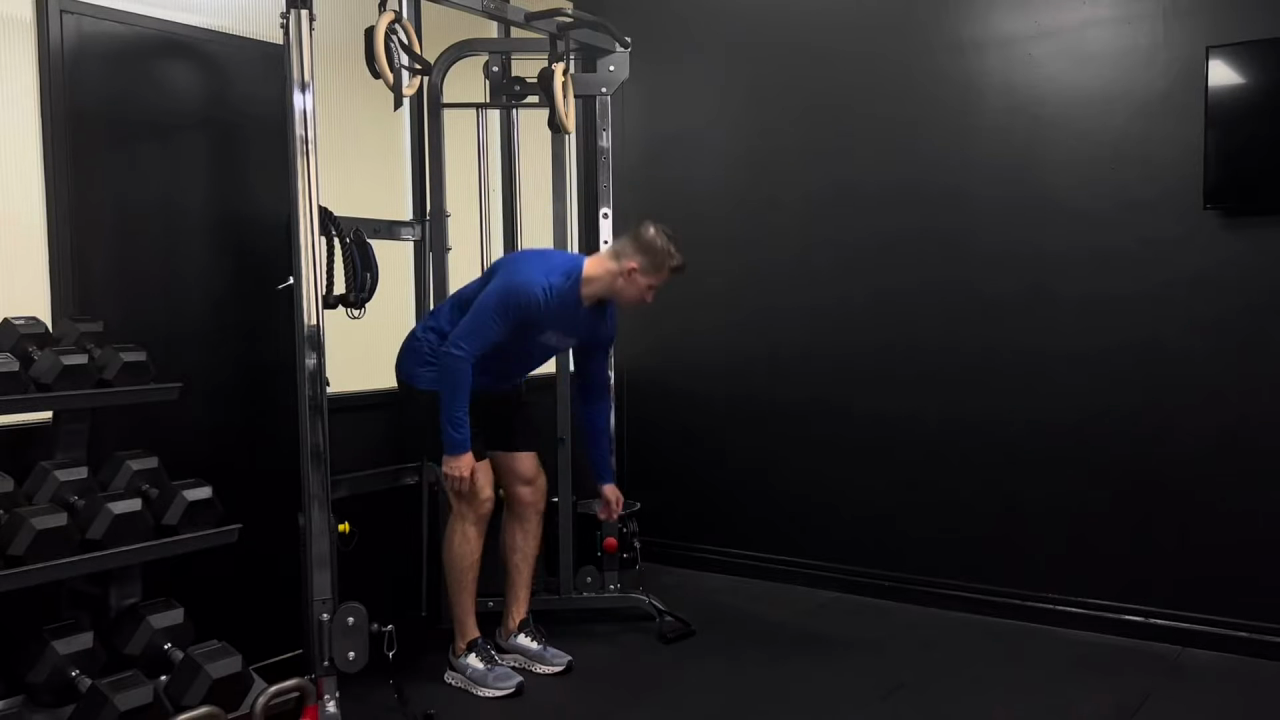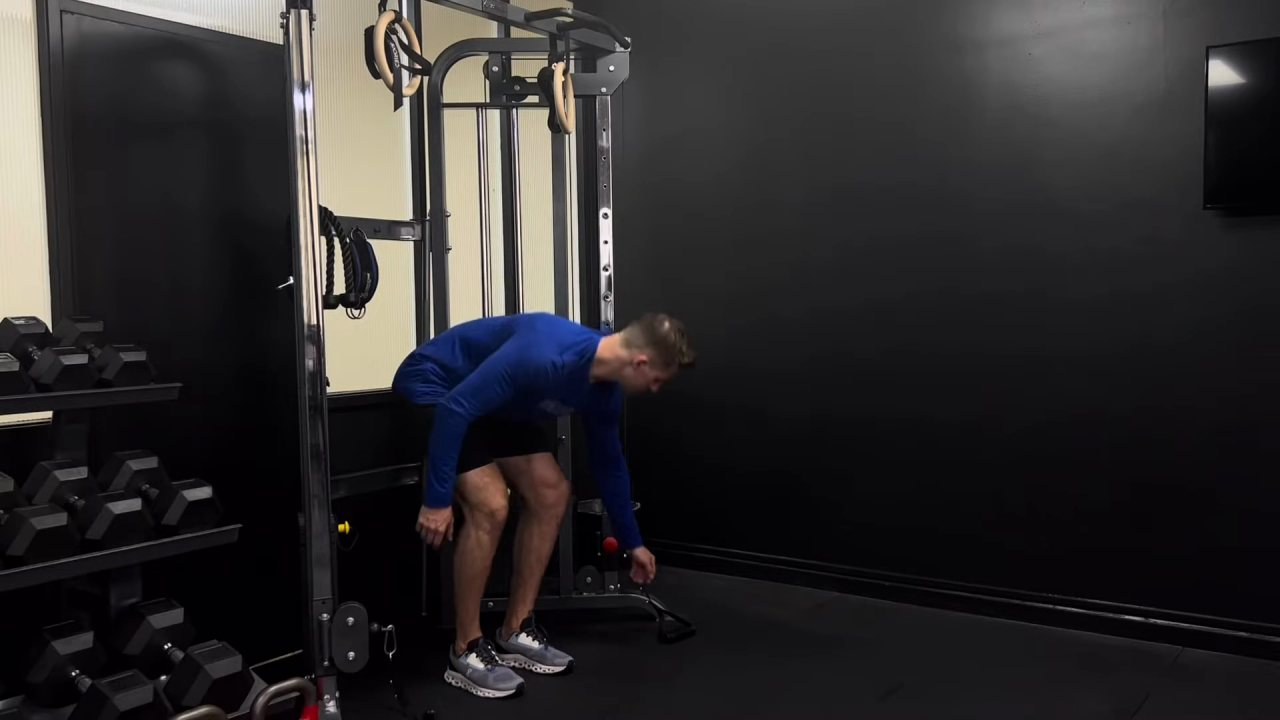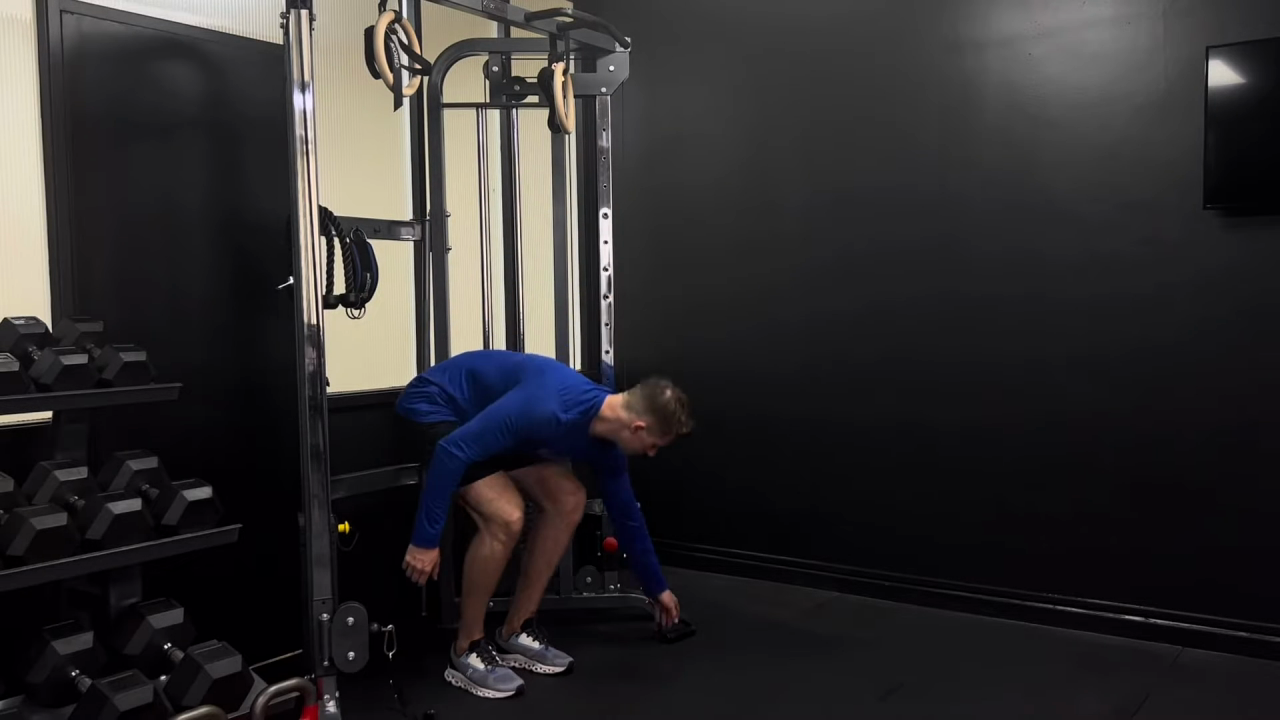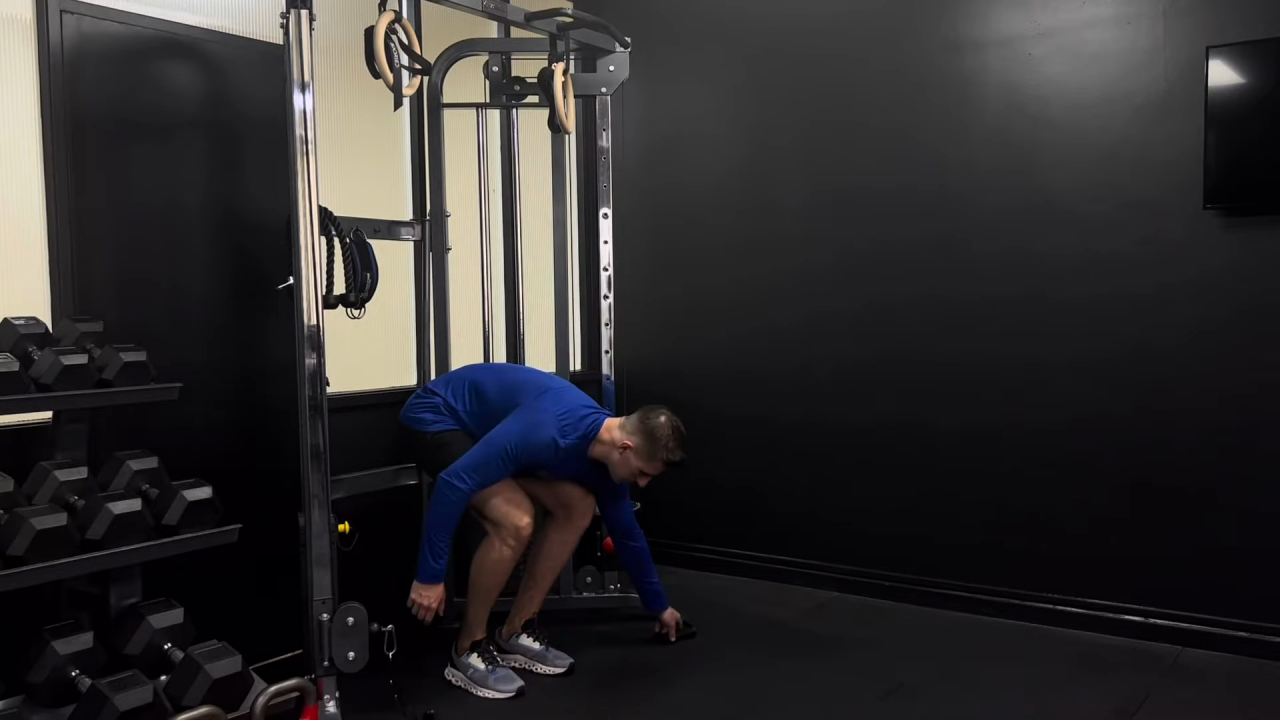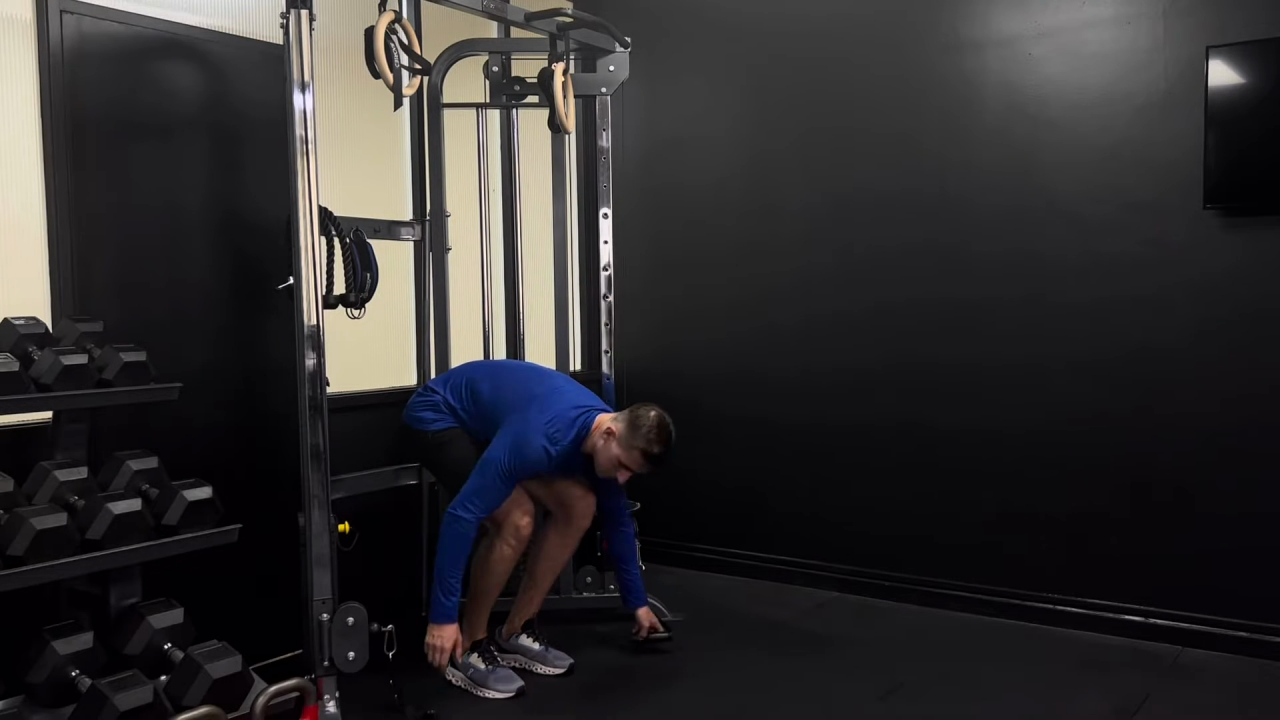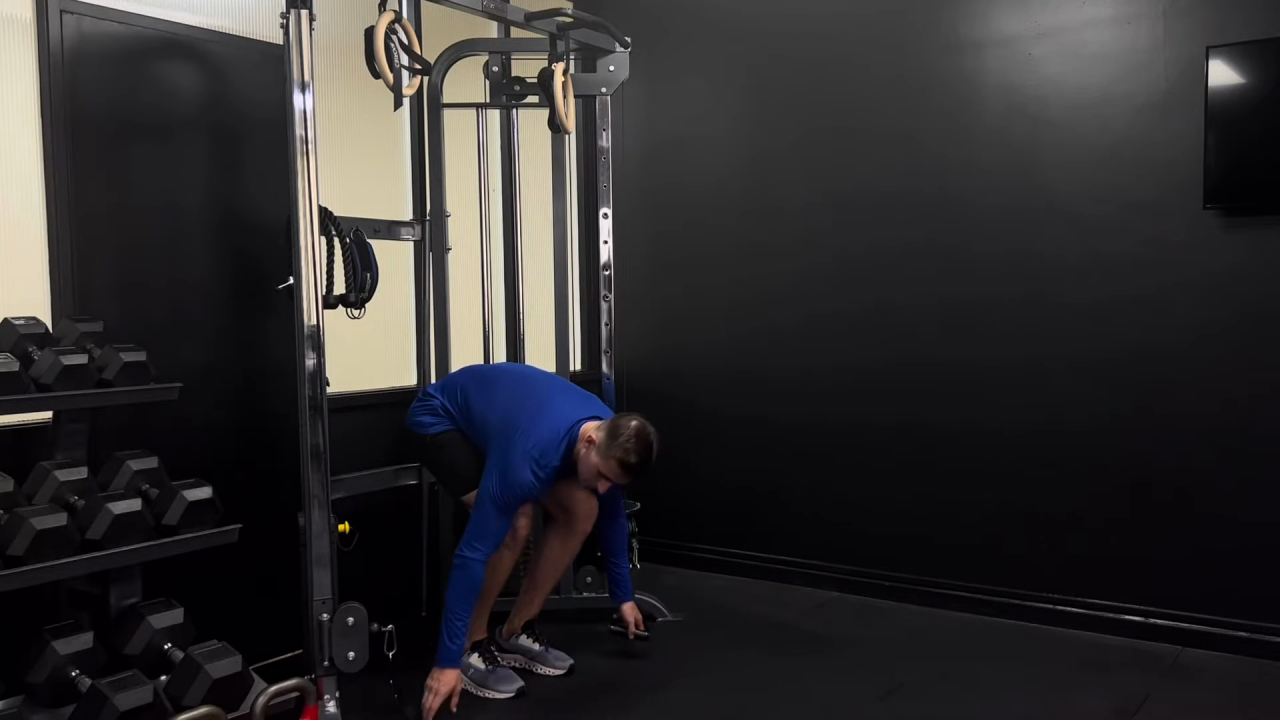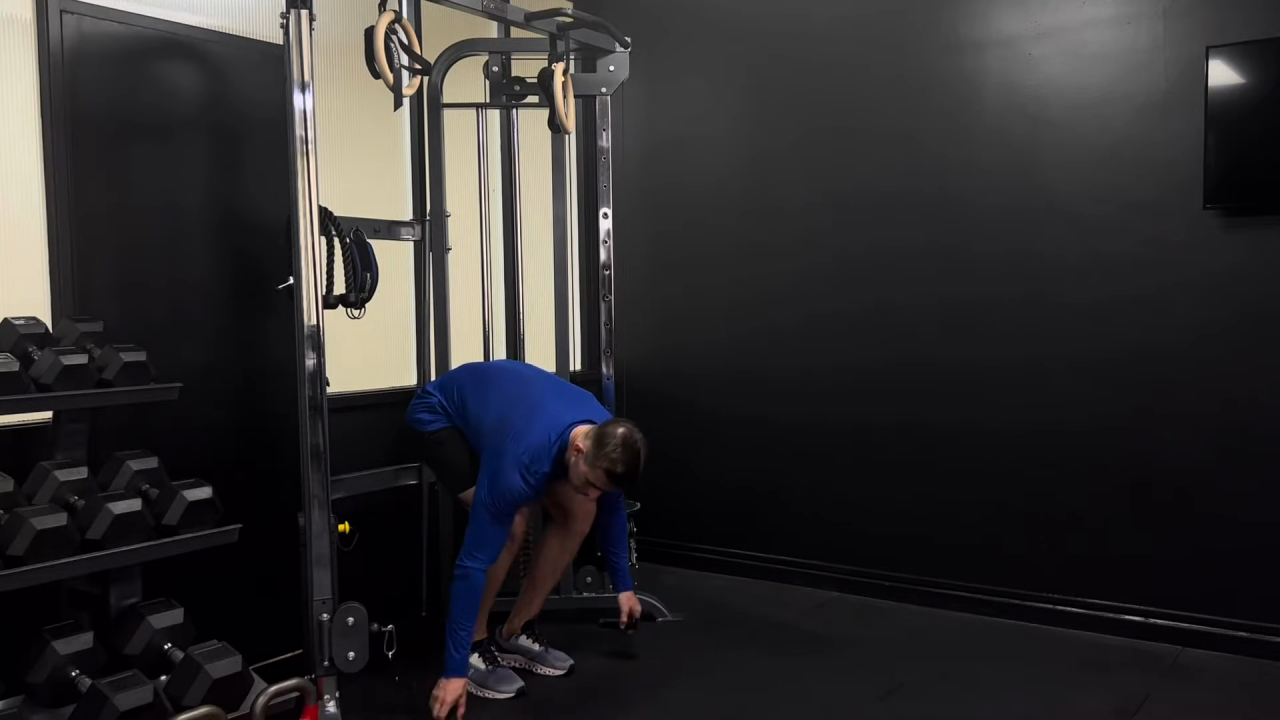
dt=0.2s
person 1, frame 1
left shoulder: (598, 314)
right shoulder: (532, 284)
left elbow: (593, 396)
right elbow: (455, 353)
left wrist: (605, 477)
right wrist: (455, 448)
left hip: (494, 384)
right hip: (435, 376)
left knee: (529, 489)
right knee: (476, 497)
left ankle: (515, 631)
right ankle: (465, 649)
person 1, frame 2
left shoulder: (603, 388)
right shoulder: (544, 358)
left elbow: (610, 466)
right elbow: (455, 409)
left wrist: (633, 542)
right wrist: (437, 500)
right hip: (435, 387)
left knee: (551, 493)
right knee: (490, 505)
left ankle: (515, 631)
right ankle: (466, 649)
person 1, frame 3
left shoulder: (604, 435)
right shoulder: (548, 411)
left elbow: (626, 514)
right elbow: (452, 451)
left wrist: (657, 587)
right wrist: (425, 539)
left hip: (487, 412)
right hip: (434, 407)
left knee: (568, 501)
right knee: (506, 516)
left ankle: (515, 632)
right ankle: (467, 649)
person 1, frame 4
left shoulder: (608, 450)
right shoulder: (547, 434)
left elbow: (627, 532)
right elbow: (453, 483)
left wrist: (659, 605)
right wrist: (429, 576)
left hip: (489, 422)
right hip: (437, 418)
left knee: (578, 506)
right knee: (515, 522)
left ankle: (515, 633)
right ankle: (468, 650)
person 1, frame 5
left shoulder: (617, 435)
right shoulder: (540, 440)
left elbow: (615, 521)
right elbow: (463, 516)
left wrist: (636, 601)
right wrist: (443, 617)
left hip: (489, 415)
right hip: (439, 417)
left knee: (580, 506)
right knee: (517, 521)
left ankle: (515, 632)
right ankle: (470, 647)
person 1, frame 6
left shoulder: (612, 440)
right shoulder: (529, 460)
left elbow: (612, 517)
right elbow: (473, 554)
left wrist: (623, 596)
right wrist: (449, 661)
left hip: (497, 406)
right hip: (439, 419)
left knee: (582, 511)
right knee: (515, 524)
left ankle: (514, 633)
right ankle: (472, 647)
person 1, frame 7
left shoulder: (604, 442)
right shoulder: (519, 467)
left elbow: (610, 511)
right elbow: (472, 564)
left wrist: (623, 585)
right wrist: (455, 672)
left hip: (501, 405)
right hip: (442, 414)
left knee: (579, 512)
right knee: (513, 522)
left ankle: (516, 633)
right ankle: (474, 650)
